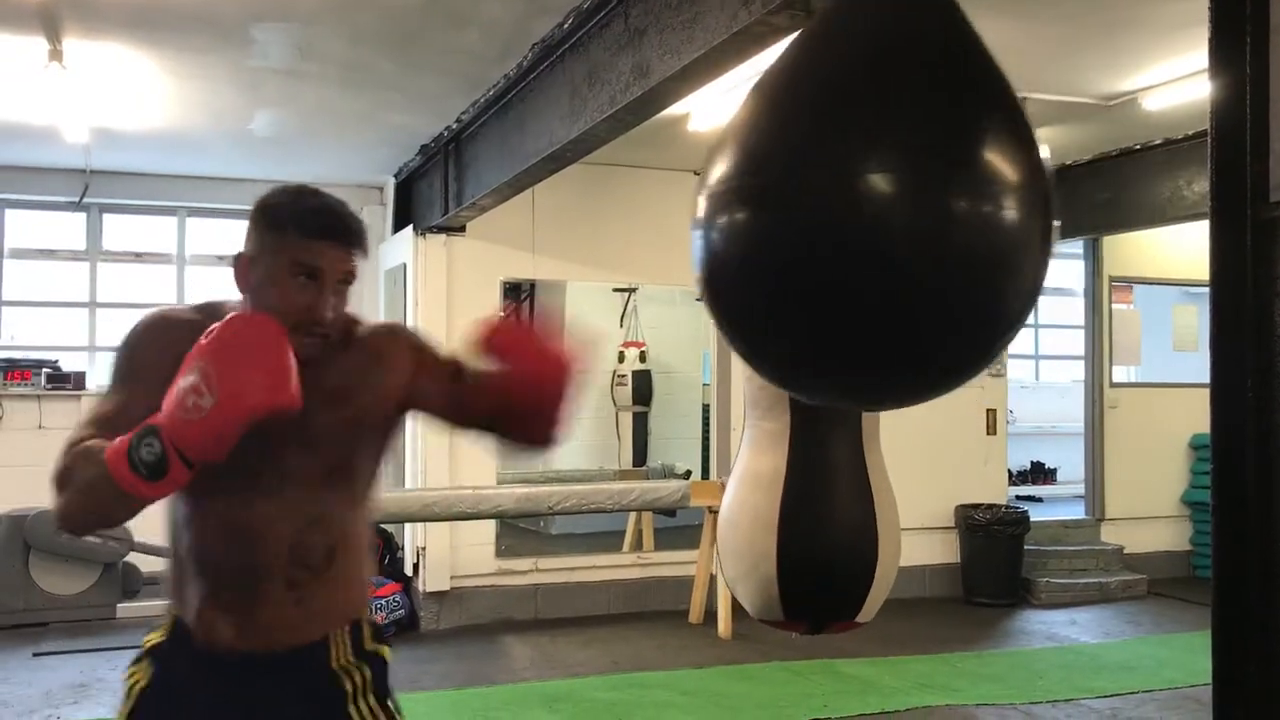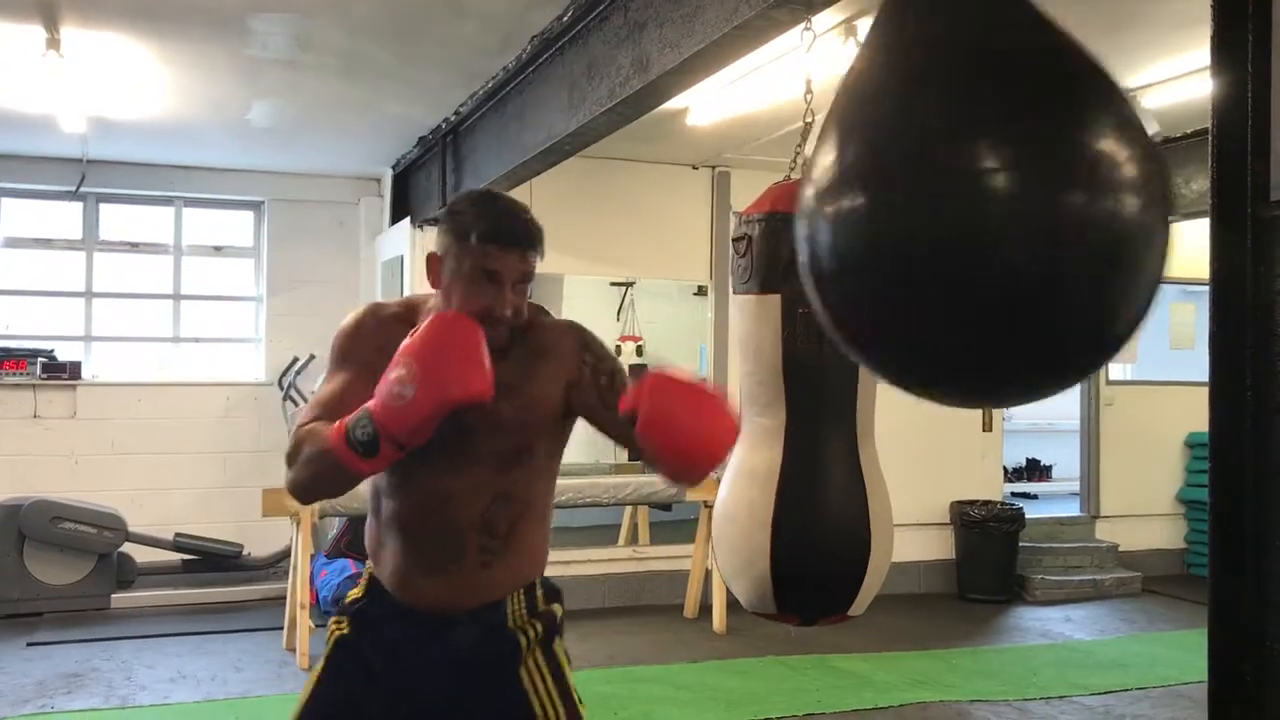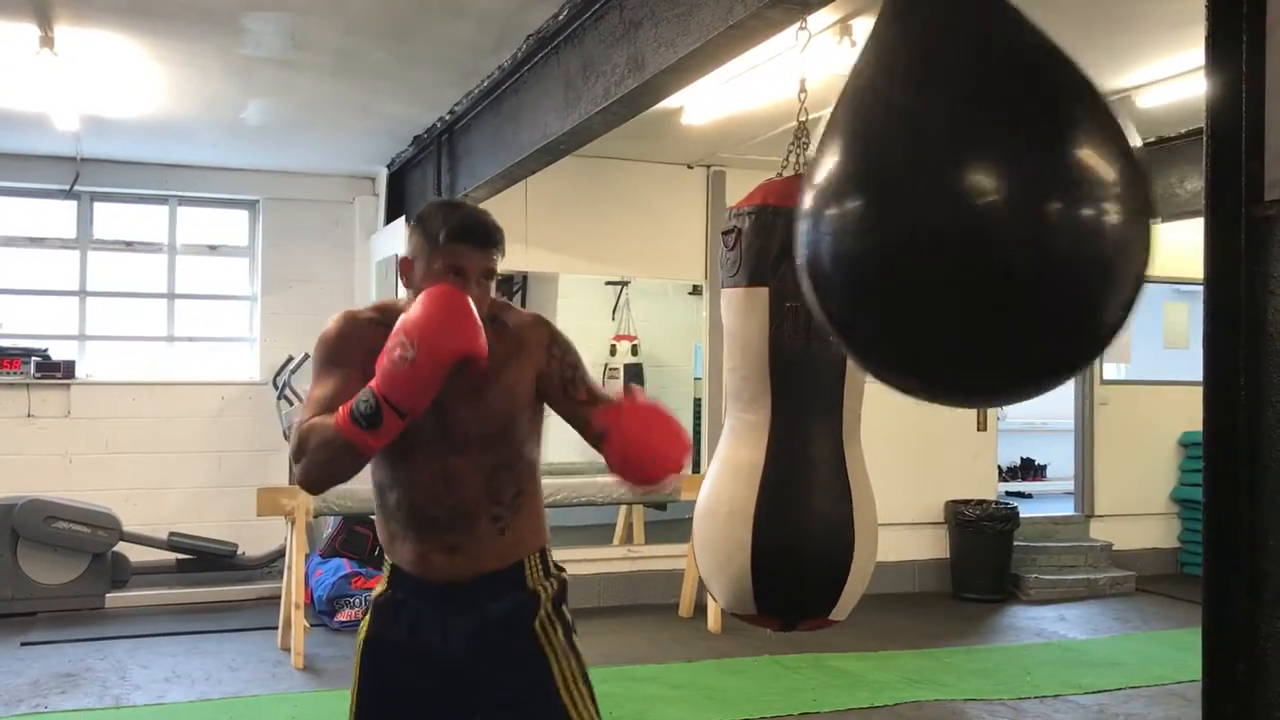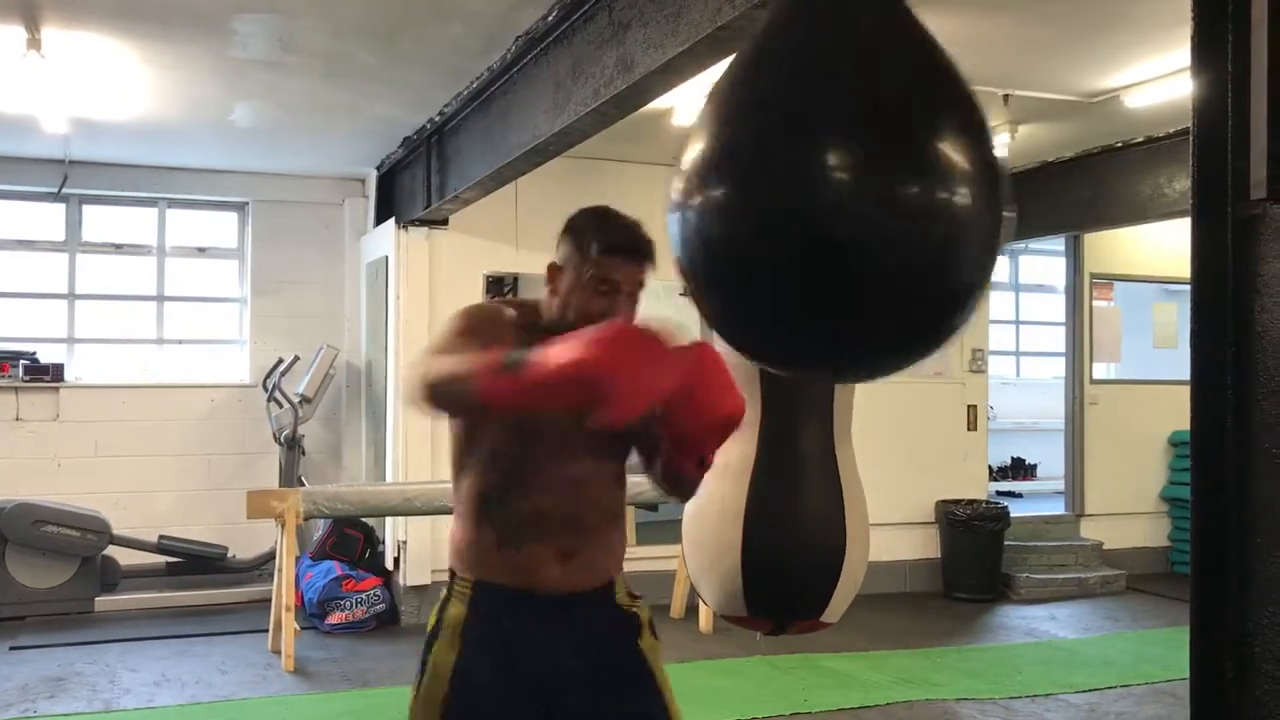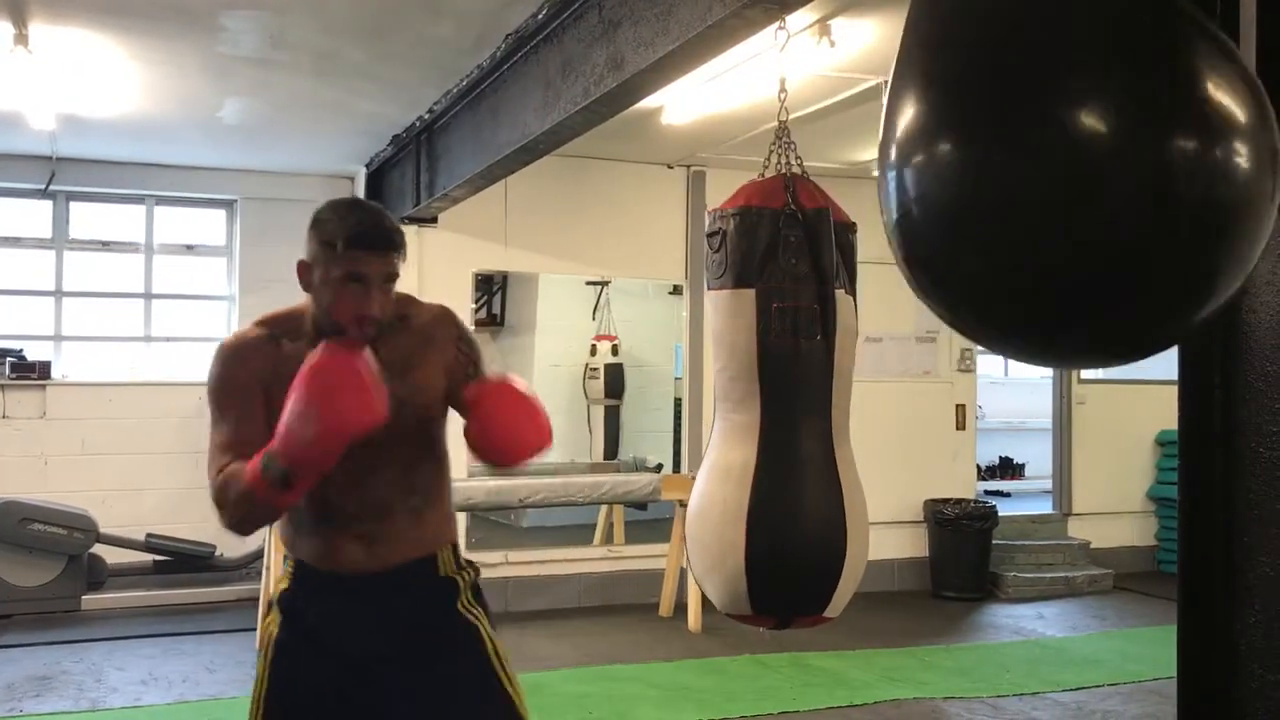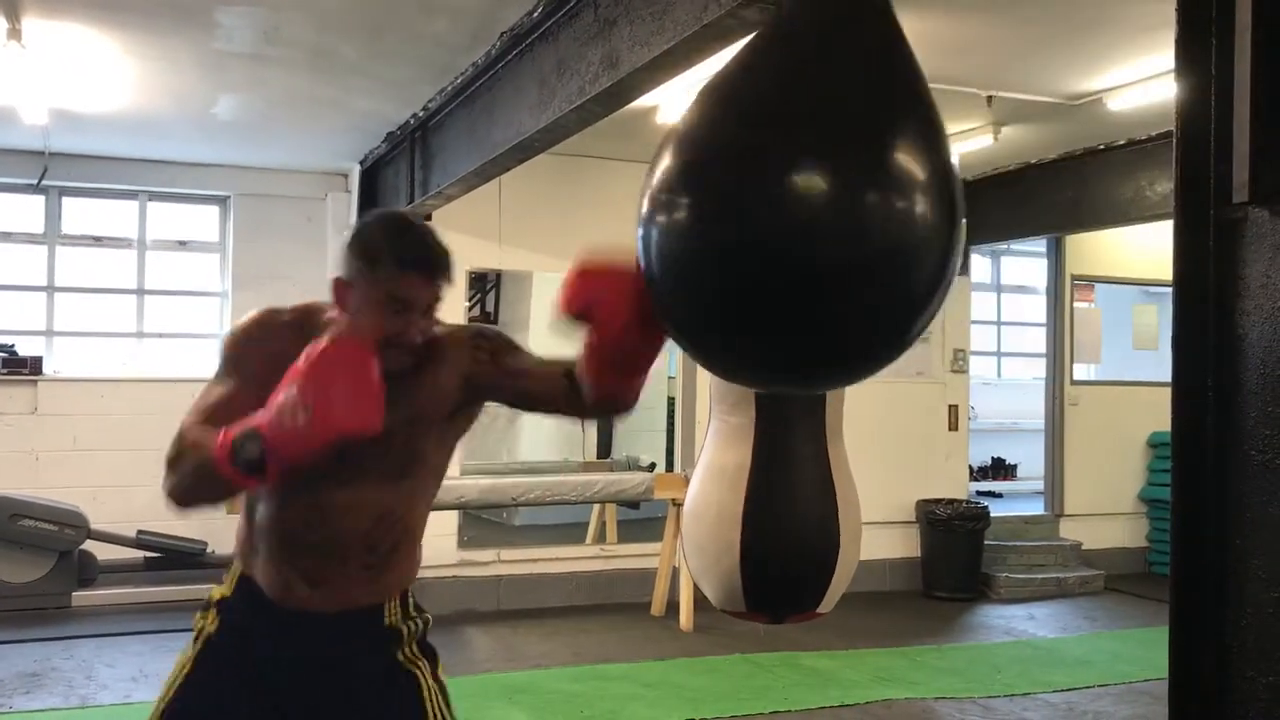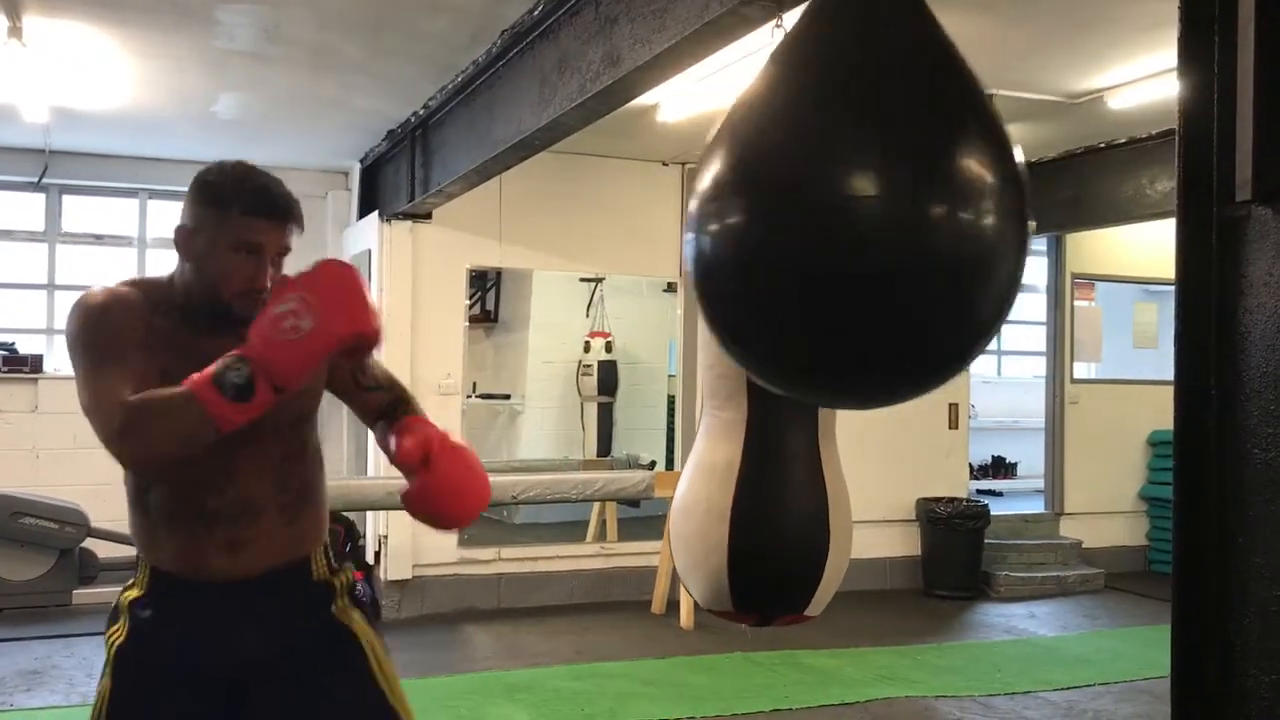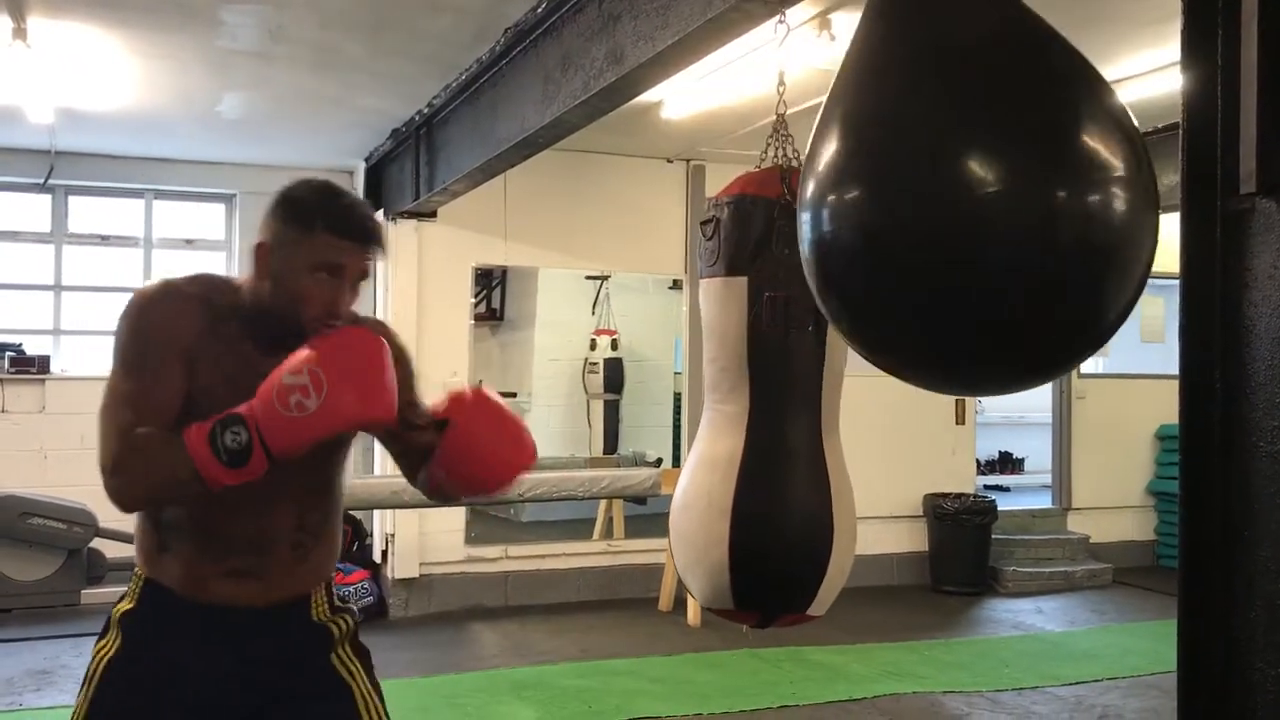
dt=0.5s
person 1, frame 1
left shoulder: (383, 359)
right shoulder: (169, 342)
left elbow: (529, 423)
right elbow: (75, 503)
left wrist: (534, 385)
right wrist: (176, 436)
left hip: (324, 672)
right hip: (189, 665)
person 1, frame 2
left shoulder: (563, 351)
right shoulder: (376, 333)
left elbow: (657, 438)
right elbow: (305, 477)
left wrist: (684, 433)
right wrist: (389, 418)
left hip: (502, 630)
right hip: (383, 621)
person 1, frame 3
left shoulder: (529, 339)
right shoulder: (357, 336)
left elbow: (601, 417)
right elbow: (311, 468)
left wrist: (636, 436)
right wrist: (394, 390)
left hip: (514, 598)
right hip: (408, 601)
person 1, frame 4
left shoulder: (638, 353)
right shoulder: (497, 328)
left elbow: (677, 483)
right elbow: (442, 384)
left wrist: (701, 432)
right wrist: (564, 371)
left hip: (601, 616)
right hip: (491, 616)
person 1, frame 5
left shoulder: (434, 332)
right shoulder: (254, 356)
left elbow: (511, 423)
right elbow: (236, 509)
left wrist: (507, 427)
right wrist: (293, 456)
left hip: (430, 593)
right hip: (316, 602)
person 1, frame 6
left shoulder: (463, 360)
right shoulder: (271, 340)
left elbow: (596, 393)
right elbow: (183, 479)
left wrist: (626, 323)
right wrist: (267, 438)
left hip: (372, 636)
right hip: (249, 623)
person 1, frame 7
left shoulder: (319, 312)
right shoulder: (113, 316)
left elbow: (385, 400)
right elbow: (136, 439)
left wrist: (422, 445)
right wrist: (258, 369)
left hip: (302, 604)
right hip: (170, 614)
person 1, frame 8
left shoulder: (366, 349)
right shoulder: (170, 316)
left elbow: (429, 469)
right elbow: (126, 476)
left wrist: (463, 449)
right wrist: (261, 428)
left hip: (297, 634)
right hip: (164, 628)
